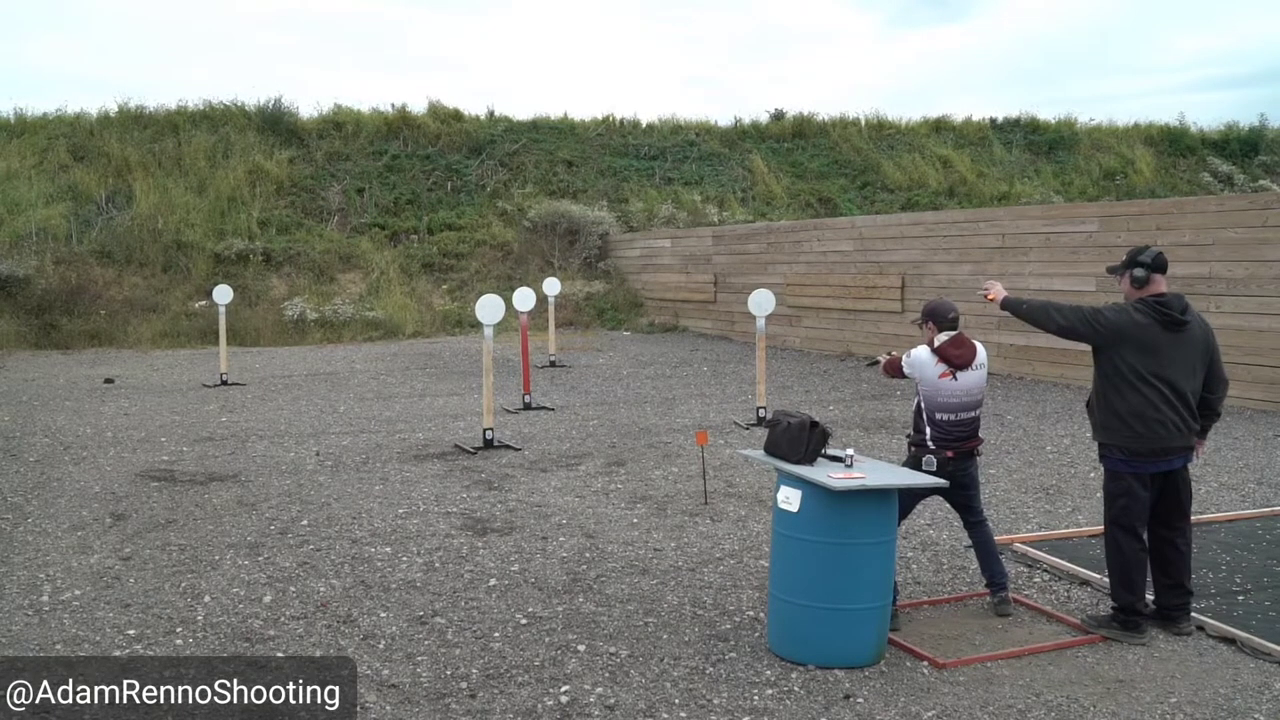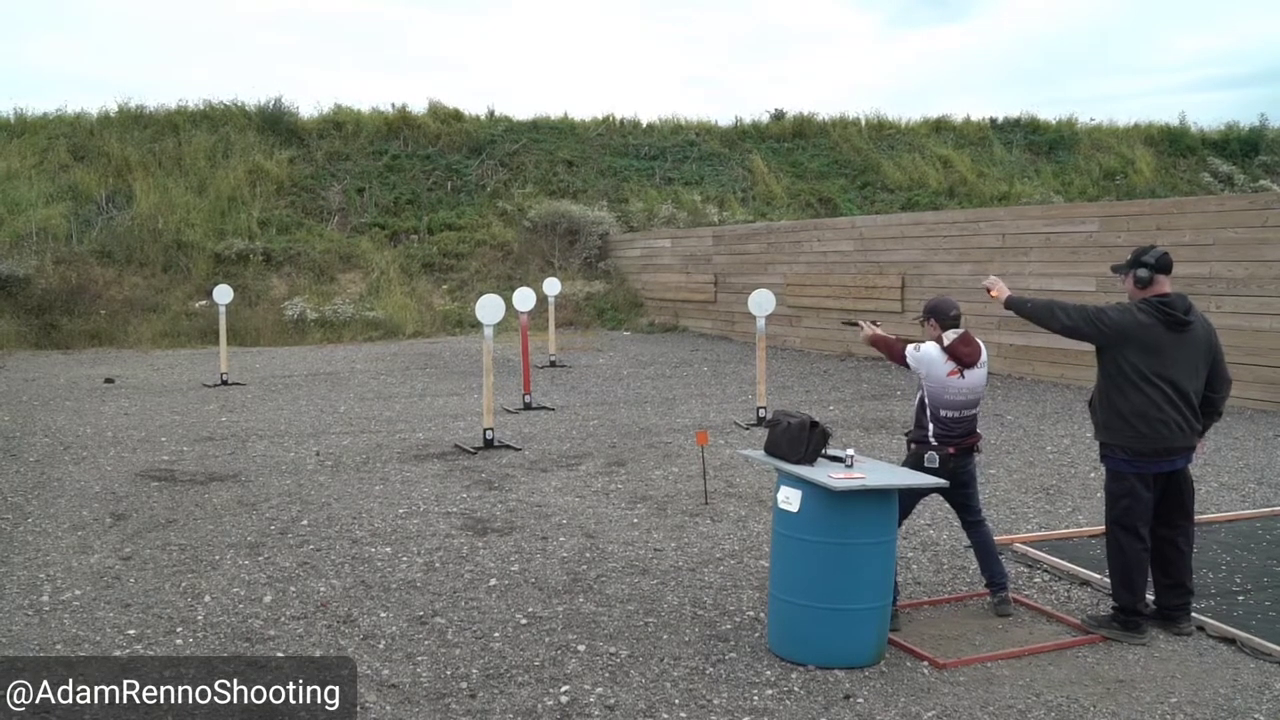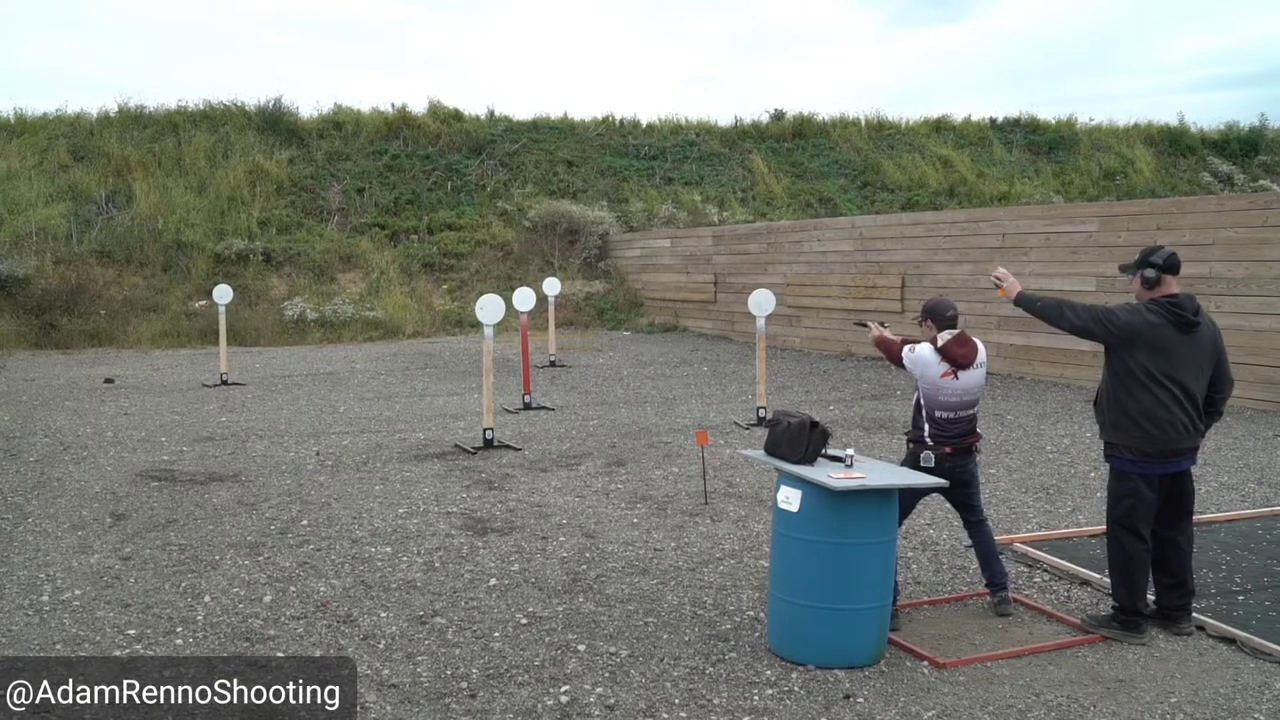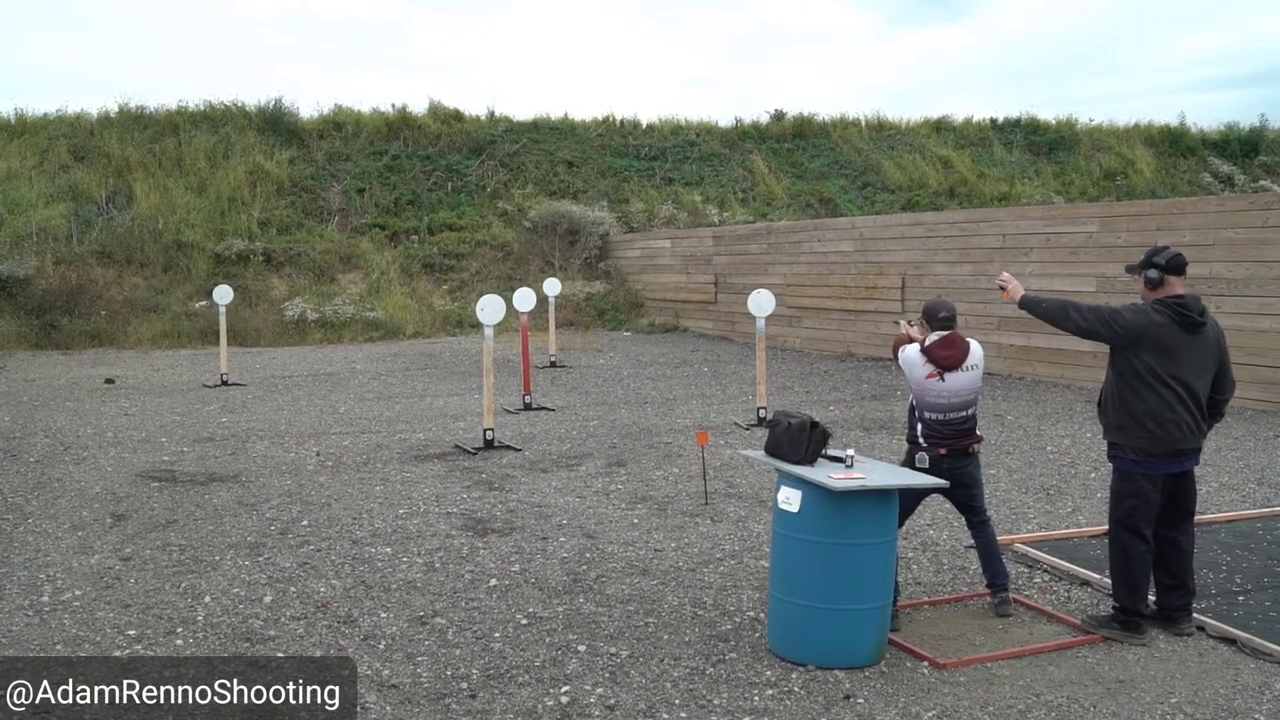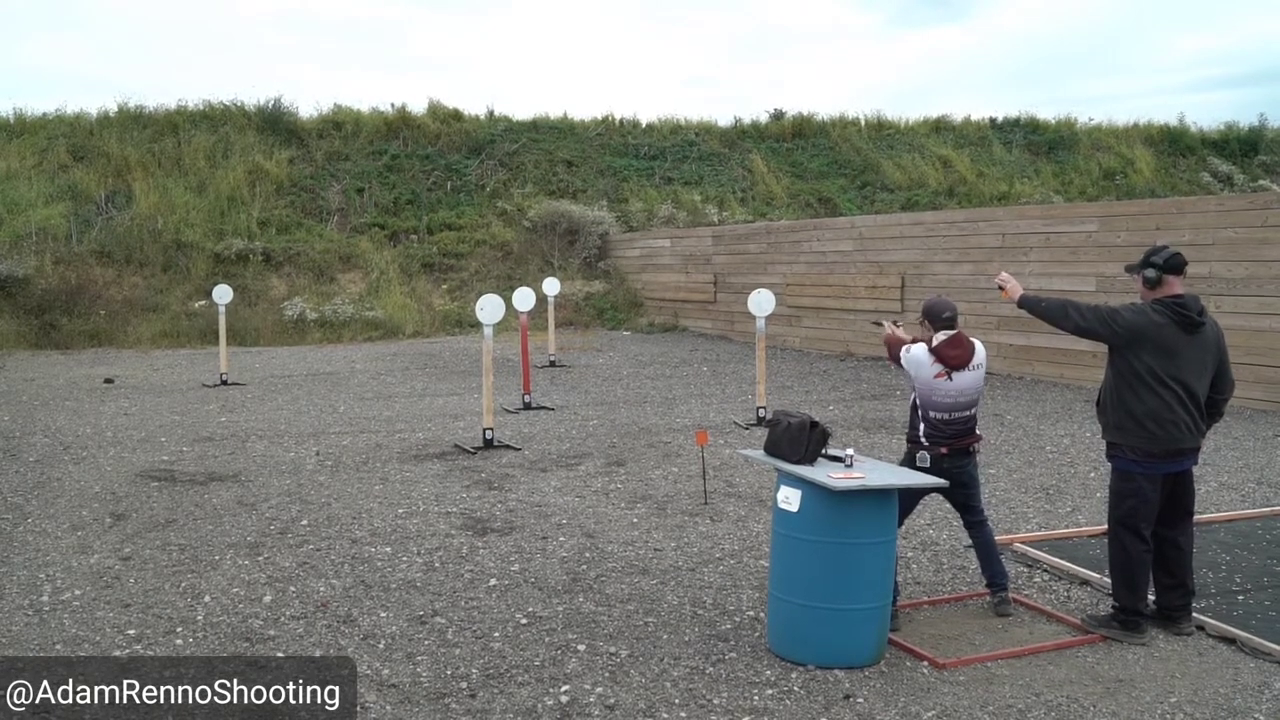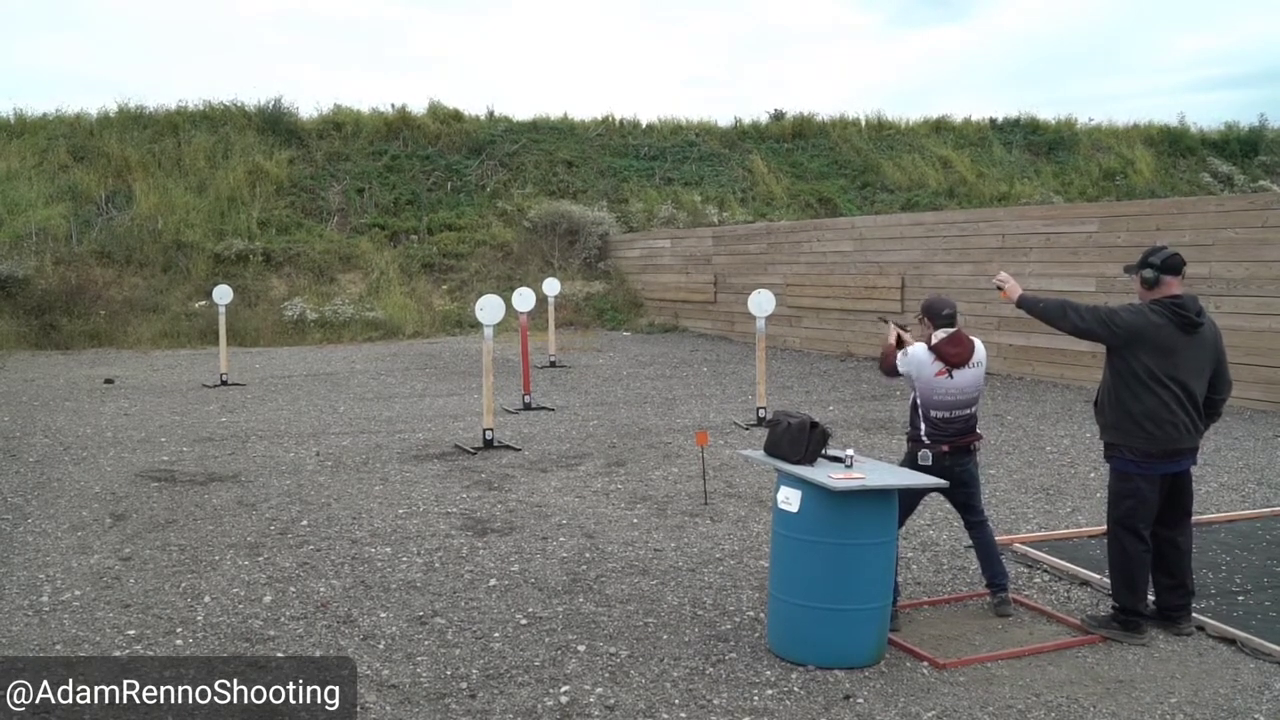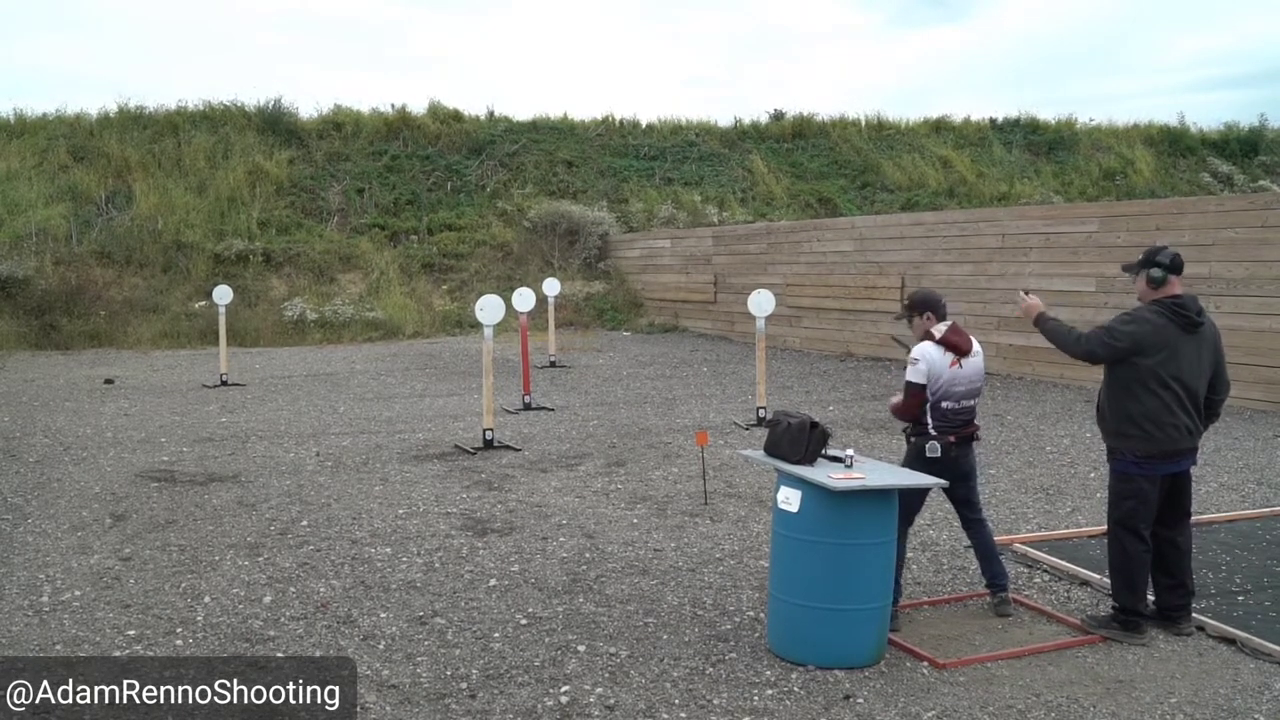
dt=0.4s
person 1, frame 1
left shoulder: (1121, 321)
right shoulder: (1197, 325)
left elbow: (1058, 317)
right elbow: (1216, 386)
left wrist: (1006, 301)
right wrist: (1199, 430)
left hip: (1131, 451)
right hip: (1176, 448)
left knee: (1125, 532)
right knee: (1172, 530)
left ankle: (1129, 619)
right ankle: (1175, 611)
person 1, frame 2
left shoulder: (1124, 320)
right shoulder: (1200, 325)
left elbow: (1062, 316)
right elbow: (1219, 384)
left wrist: (1009, 299)
right wrist: (1198, 428)
left hip: (1133, 451)
right hip: (1177, 449)
left knee: (1128, 531)
right knee: (1174, 530)
left ankle: (1129, 618)
right ankle: (1176, 610)
person 1, frame 3
left shoulder: (1133, 320)
right shoulder: (1206, 326)
left elbow: (1070, 315)
right elbow: (1221, 386)
left wrist: (1019, 295)
right wrist: (1197, 428)
left hip: (1137, 451)
right hip: (1181, 449)
left knee: (1129, 531)
right knee: (1174, 530)
left ankle: (1129, 619)
right ankle: (1176, 610)
person 1, frame 4
left shoulder: (1138, 320)
right shoulder: (1209, 327)
left elbow: (1076, 316)
right elbow: (1223, 388)
left wrist: (1023, 298)
right wrist: (1199, 428)
left hip: (1141, 451)
right hip: (1183, 450)
left knee: (1131, 532)
right knee: (1176, 530)
left ankle: (1129, 619)
right ankle: (1177, 611)
person 1, frame 5
left shoulder: (1137, 320)
right shoulder: (1208, 326)
left elbow: (1075, 316)
right elbow: (1222, 388)
left wrist: (1022, 297)
left hip: (1140, 451)
right hip: (1182, 450)
left knee: (1130, 532)
right knee: (1175, 530)
left ankle: (1129, 619)
right ankle: (1176, 611)
person 1, frame 6
left shoulder: (1135, 321)
right shoulder: (1206, 326)
left elbow: (1074, 316)
right elbow: (1220, 388)
left wrist: (1021, 297)
left hip: (1138, 452)
right hip: (1181, 450)
left knee: (1130, 532)
right knee: (1174, 530)
left ankle: (1129, 619)
right ankle: (1177, 611)
person 1, frame 7
left shoulder: (1140, 324)
right shoulder: (1205, 326)
left elbow: (1085, 347)
right elbow: (1219, 389)
left wrist: (1040, 317)
left hip: (1139, 453)
right hip: (1181, 450)
left knee: (1130, 533)
right knee: (1173, 530)
left ankle: (1129, 619)
right ankle: (1176, 611)
person 2, frame 1
left shoulder: (922, 357)
right shoulder: (979, 353)
left elbow: (895, 368)
left wrist: (885, 361)
right wrist: (898, 359)
left hip: (926, 462)
right hip: (965, 461)
right knee: (977, 523)
right ankle: (1000, 594)
person 2, frame 2
left shoulder: (929, 354)
right shoulder: (978, 351)
left elbow: (899, 352)
left wrist: (873, 336)
right wrist: (884, 336)
left hip: (926, 458)
right hip: (963, 457)
right knee: (975, 522)
left ankle: (886, 606)
right ankle: (1000, 593)
person 2, frame 3
left shoulder: (923, 355)
right shoulder: (977, 350)
left elbow: (899, 354)
left wrist: (879, 338)
right wrist: (891, 338)
left hip: (925, 459)
right hip: (963, 458)
right knee: (976, 522)
left ankle: (886, 606)
right ankle: (1000, 593)
person 2, frame 4
left shoulder: (912, 355)
right shoulder: (975, 351)
left wrist: (907, 336)
right wrist: (920, 340)
left hip: (923, 461)
right hip: (964, 460)
right knee: (980, 523)
left ankle: (887, 606)
right ankle: (1001, 594)
person 2, frame 5
left shoulder: (918, 356)
right shoulder: (977, 351)
left elbow: (898, 352)
left wrist: (892, 336)
right wrist: (910, 339)
left hip: (923, 460)
right hip: (963, 459)
right knee: (977, 522)
left ankle: (886, 605)
right ankle: (1000, 594)
person 2, frame 6
left shoulder: (917, 356)
right shoulder: (978, 350)
left elbow: (889, 366)
left wrist: (890, 342)
right wrist: (913, 342)
left hip: (924, 459)
right hip: (963, 457)
right knee: (977, 522)
left ankle: (887, 605)
right ankle: (1000, 593)
person 2, frame 7
left shoulder: (924, 352)
right shoulder: (973, 346)
left elbow: (912, 409)
left wrist: (896, 405)
left hip: (927, 451)
right hip: (962, 449)
left knee: (895, 526)
right knee: (975, 520)
left ankle: (888, 606)
right ankle: (1000, 593)
